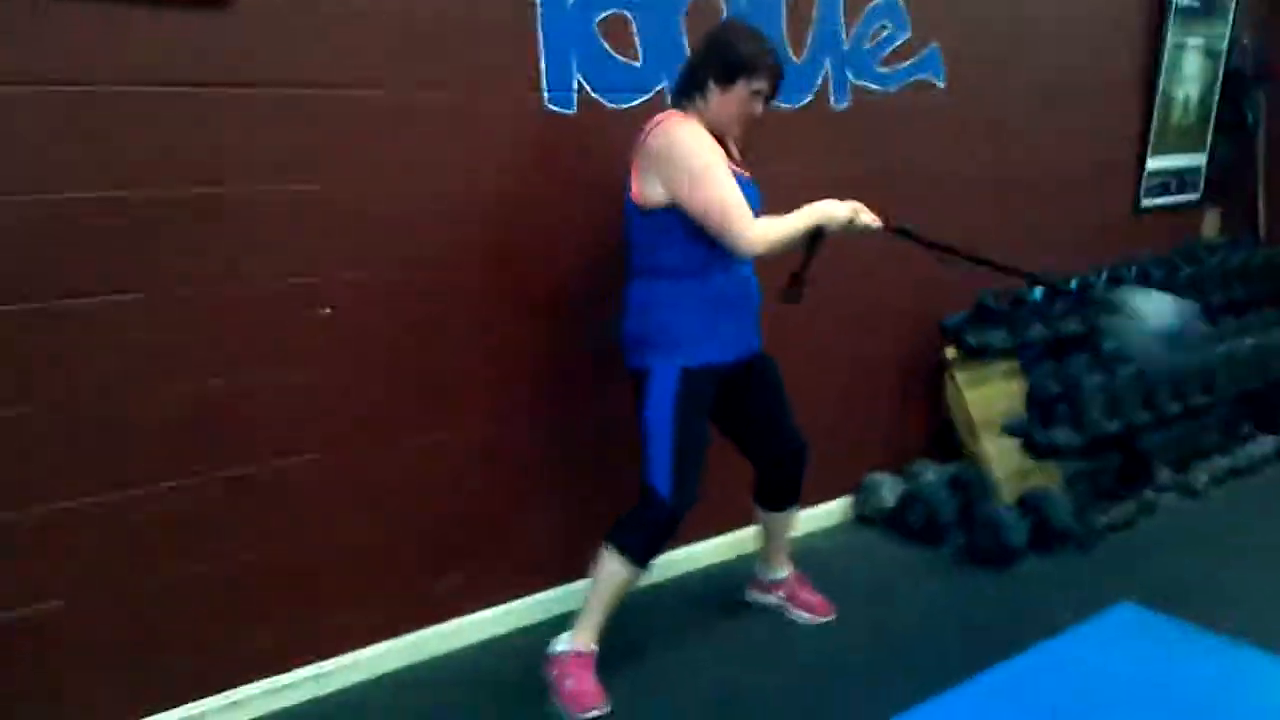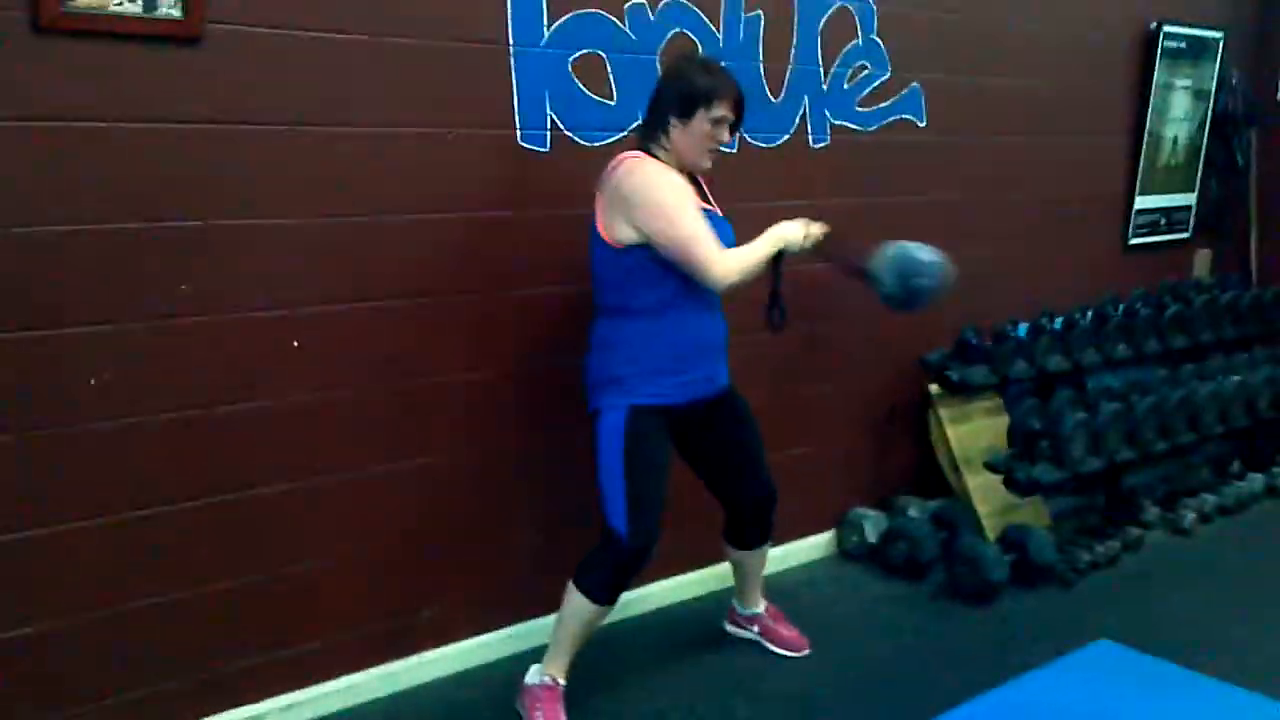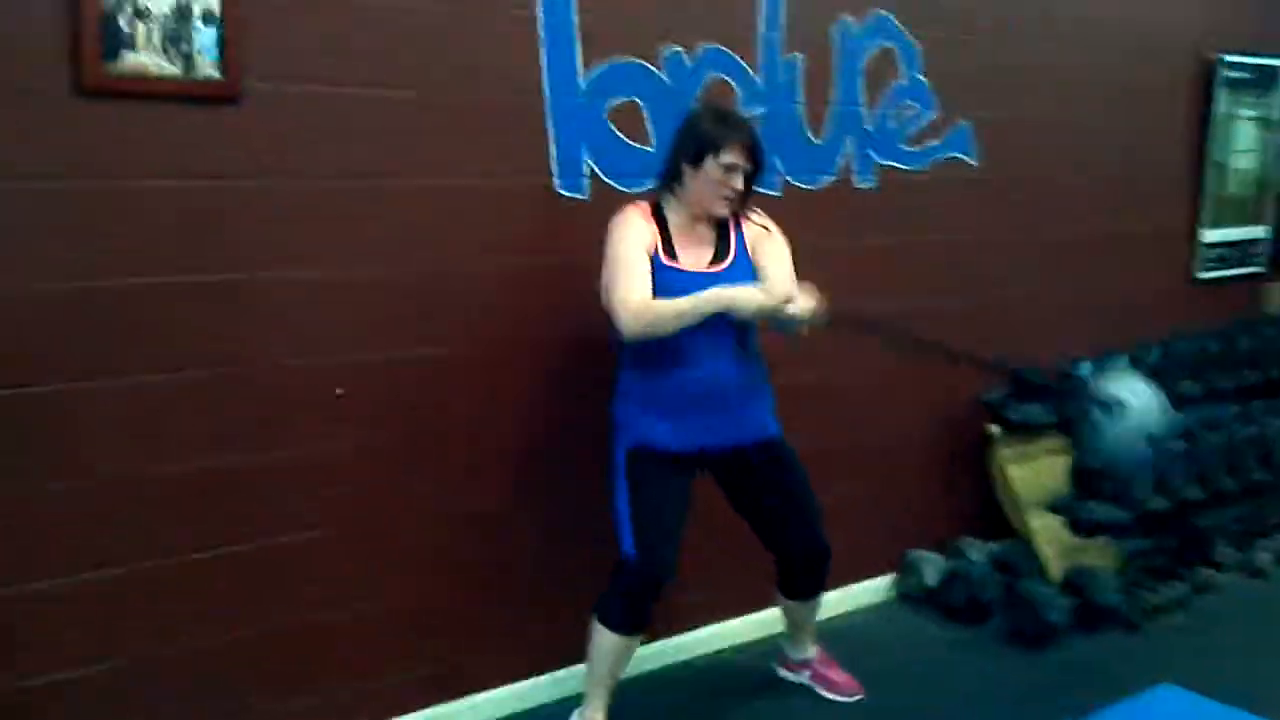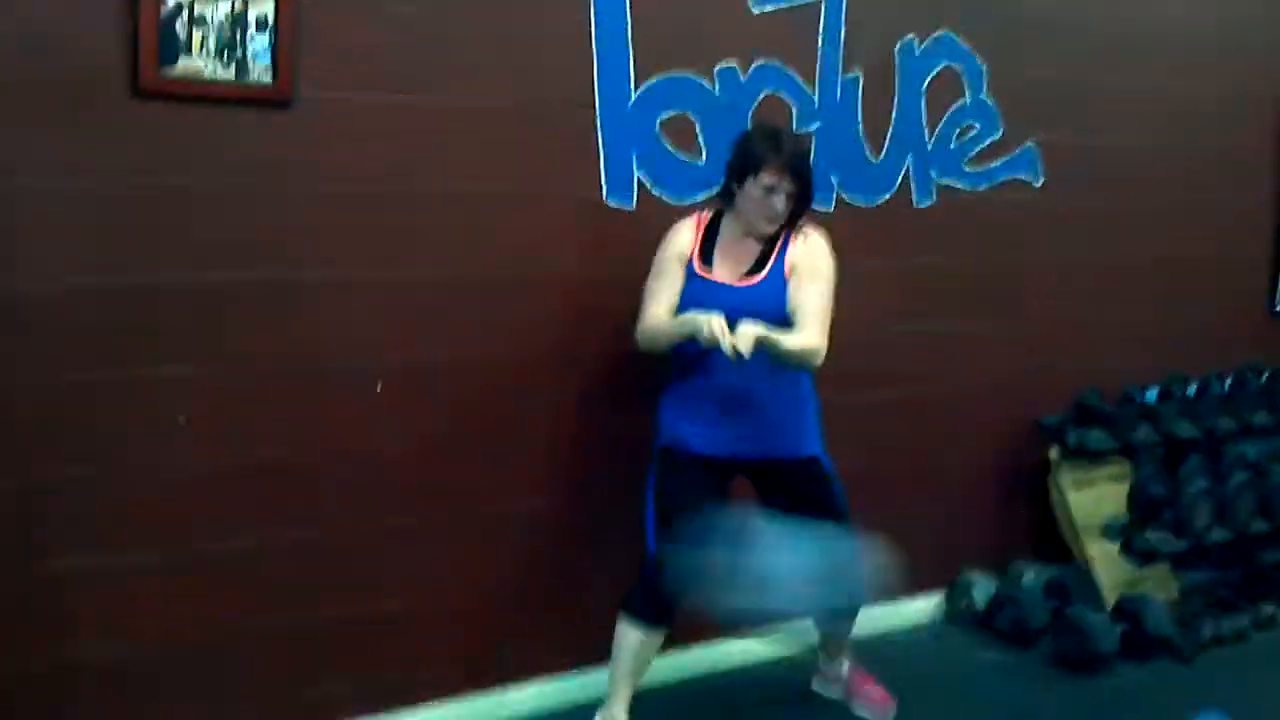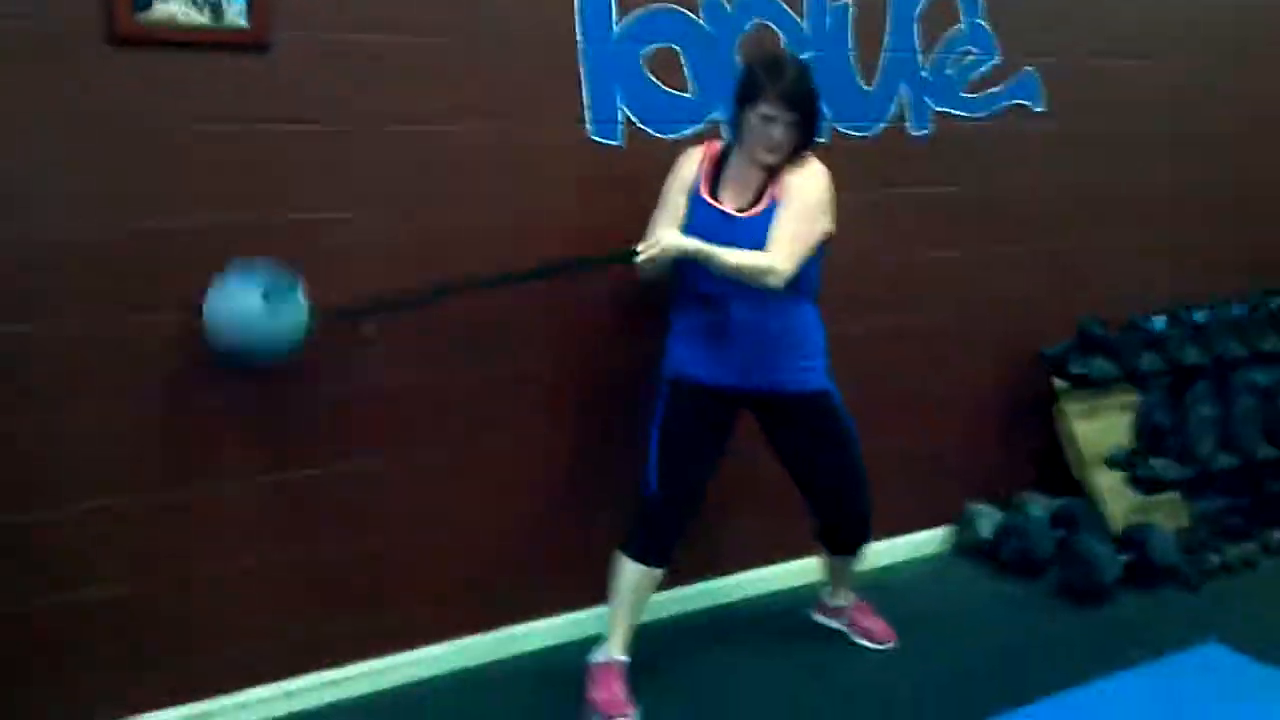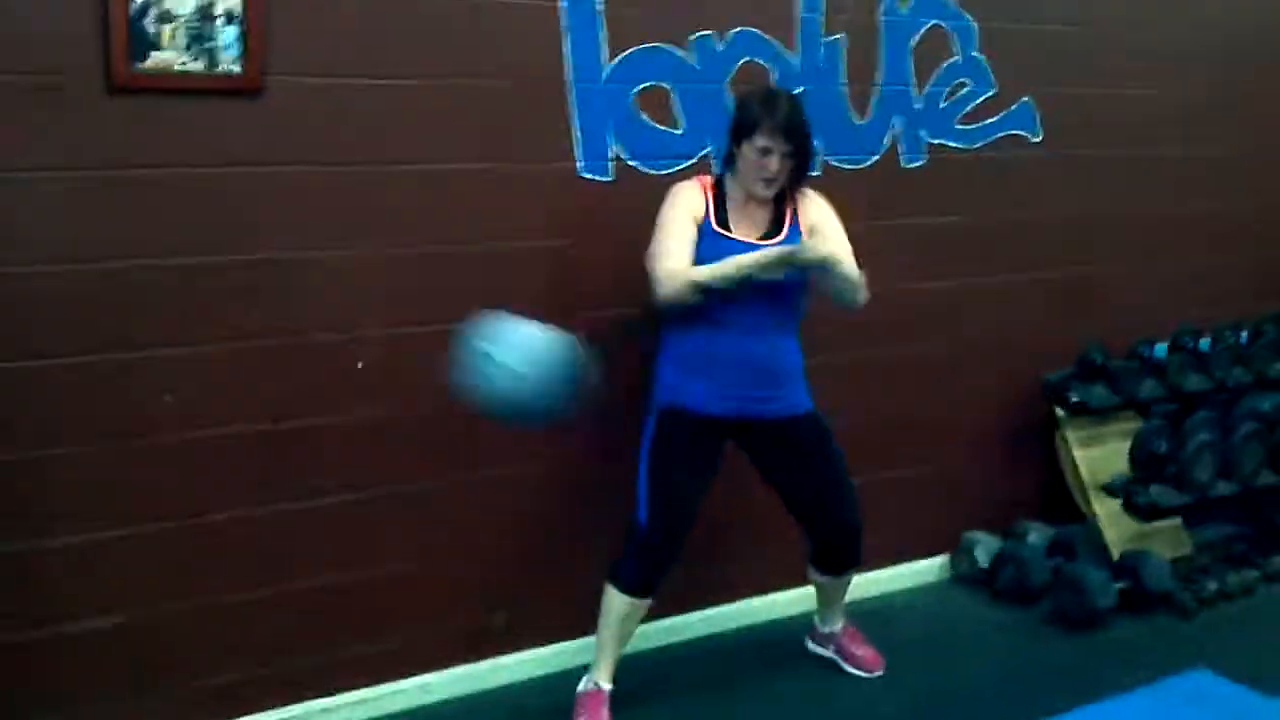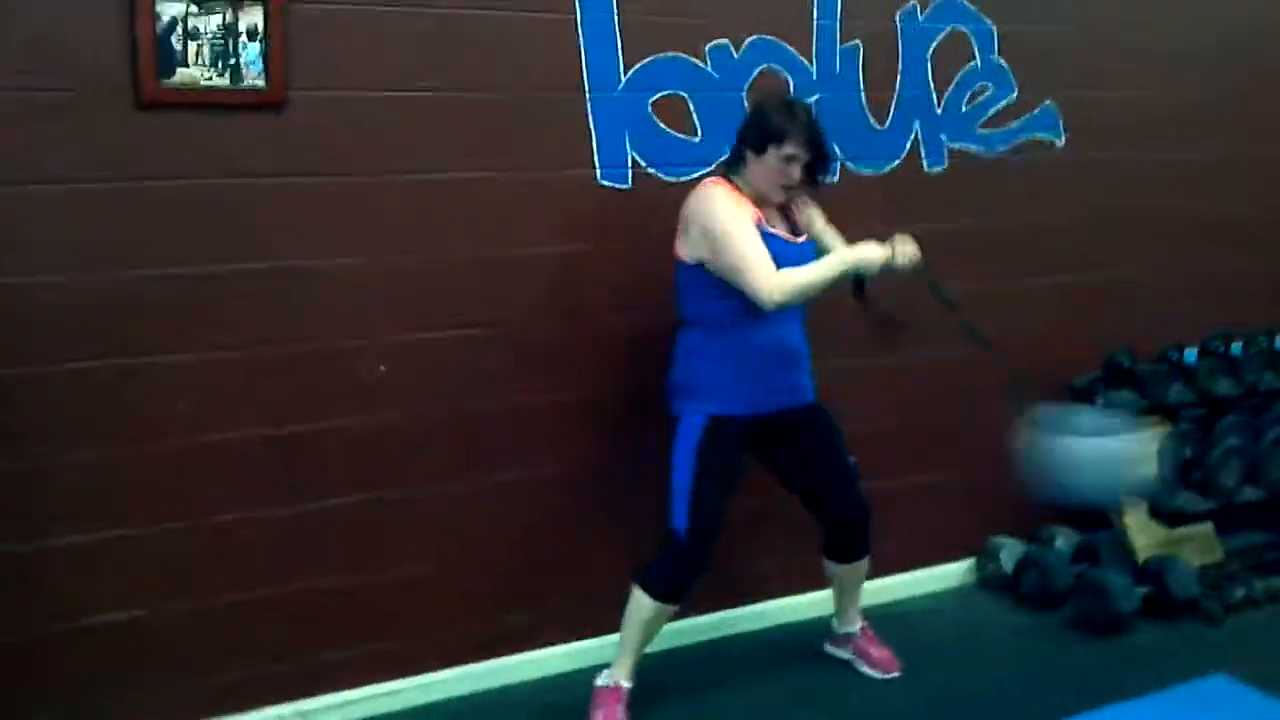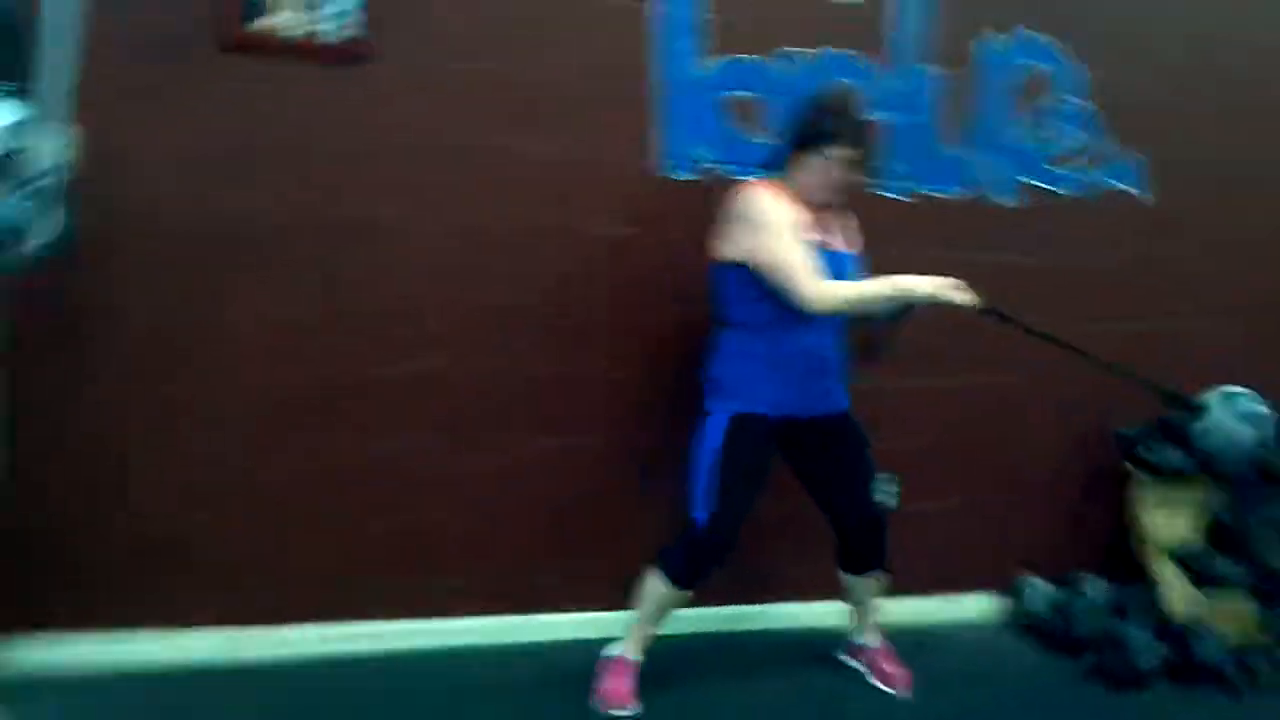
dt=0.2s
person 1, frame 1
left shoulder: (717, 140)
right shoulder: (676, 137)
left elbow: (750, 229)
right elbow: (746, 239)
left wrist: (834, 217)
right wrist: (814, 212)
left hip: (733, 343)
right hip: (674, 352)
left knee: (785, 455)
right knee: (666, 500)
left ankle: (774, 576)
right ankle: (575, 646)
person 1, frame 2
left shoulder: (685, 179)
right shoulder: (640, 177)
left elbow: (707, 268)
right elbow: (718, 271)
left wrist: (785, 241)
right wrist: (777, 236)
left hip: (703, 382)
right hip: (635, 391)
left knee: (755, 495)
right knee: (629, 540)
left ankle: (749, 610)
person 1, frame 3
left shoulder: (754, 228)
right shoulder: (636, 225)
left elbow: (776, 312)
right elbow: (632, 321)
left wrist: (794, 304)
right wrist: (722, 296)
left hip: (744, 426)
right hip: (656, 433)
left knee: (806, 545)
right knee: (643, 571)
left ankle: (801, 655)
person 1, frame 4
left shoulder: (807, 246)
right shoulder: (688, 236)
left elbow: (814, 350)
right elbow: (647, 334)
left wrist: (764, 337)
right wrist: (694, 323)
left hip: (785, 439)
right hip: (695, 437)
right knee: (663, 574)
person 1, frame 5
left shoulder: (808, 177)
right shoulder: (696, 164)
left elbow: (774, 269)
right elbow: (652, 263)
left wrist: (695, 247)
right wrist: (662, 247)
left hip: (791, 372)
right hip: (700, 367)
left knee: (848, 505)
right knee: (663, 510)
left ankle: (838, 602)
right ankle: (611, 656)
person 1, frame 6
left shoulder: (809, 208)
right shoulder: (690, 196)
left elbow: (854, 294)
right elbow: (668, 288)
left wrist: (829, 261)
right wrist: (750, 262)
left hip: (778, 401)
right hip: (690, 398)
left knee: (840, 524)
right knee: (654, 540)
left ankle: (830, 630)
person 1, frame 7
left shoulder: (797, 206)
right shoulder: (713, 200)
left elbow: (851, 265)
right elbow: (769, 290)
left wrist: (884, 254)
right wrist: (851, 258)
left hip: (788, 397)
right hip: (715, 403)
left knee: (848, 510)
right knee: (688, 546)
left ankle: (848, 630)
person 1, frame 8
left shoulder: (836, 216)
right shoulder: (759, 203)
left elbow: (857, 296)
right elbow: (814, 296)
left wrist: (922, 291)
right wrist: (904, 285)
left hip: (820, 402)
right hip: (747, 402)
left knee: (864, 521)
right knee: (709, 535)
left ankle: (865, 642)
right ankle: (626, 654)
